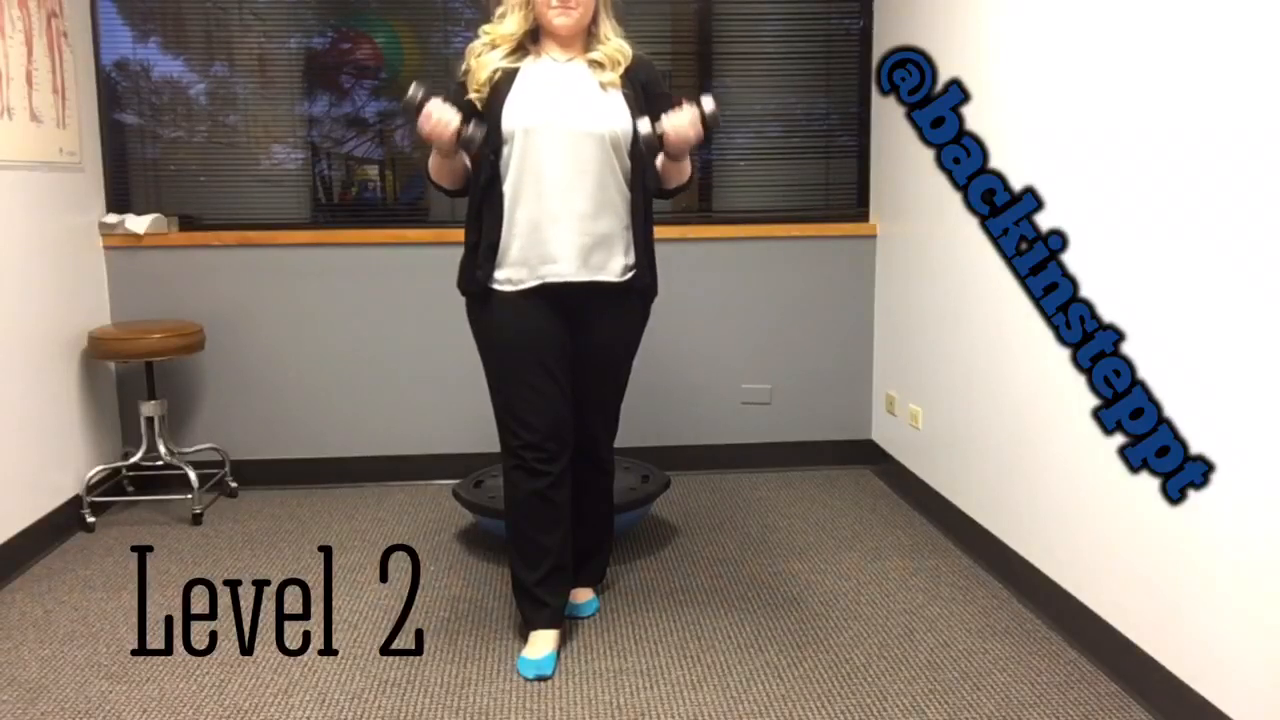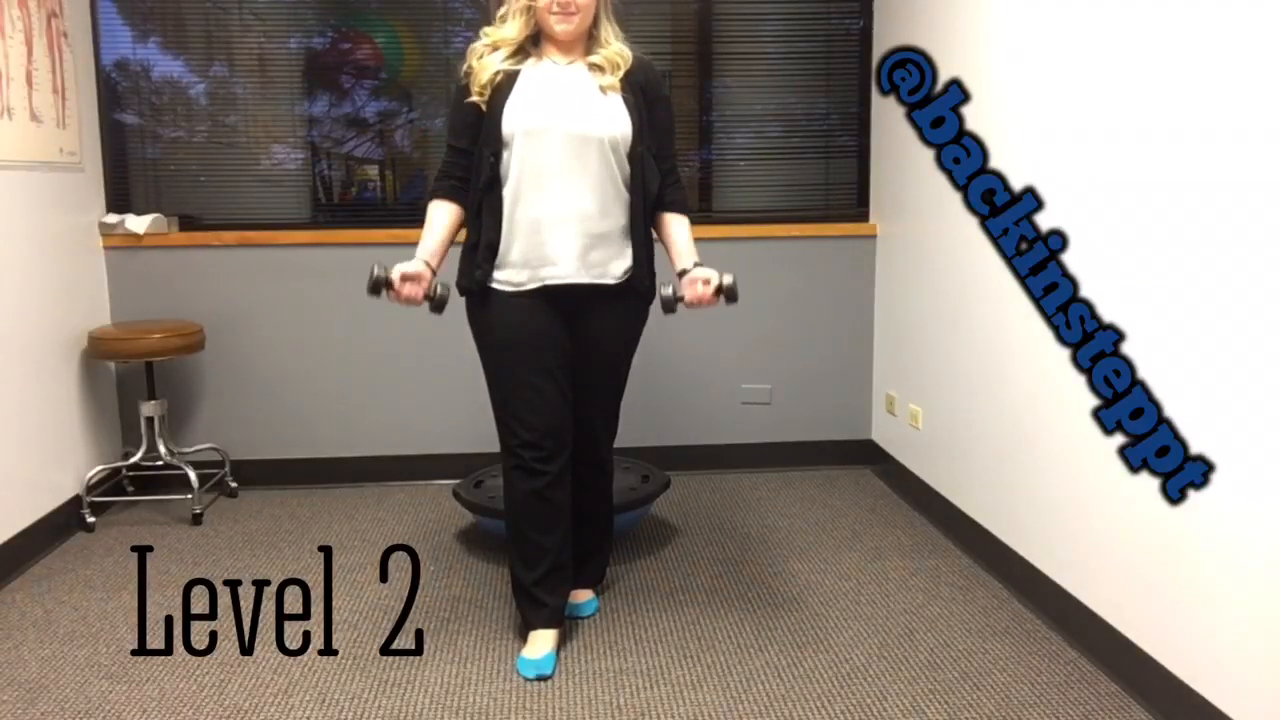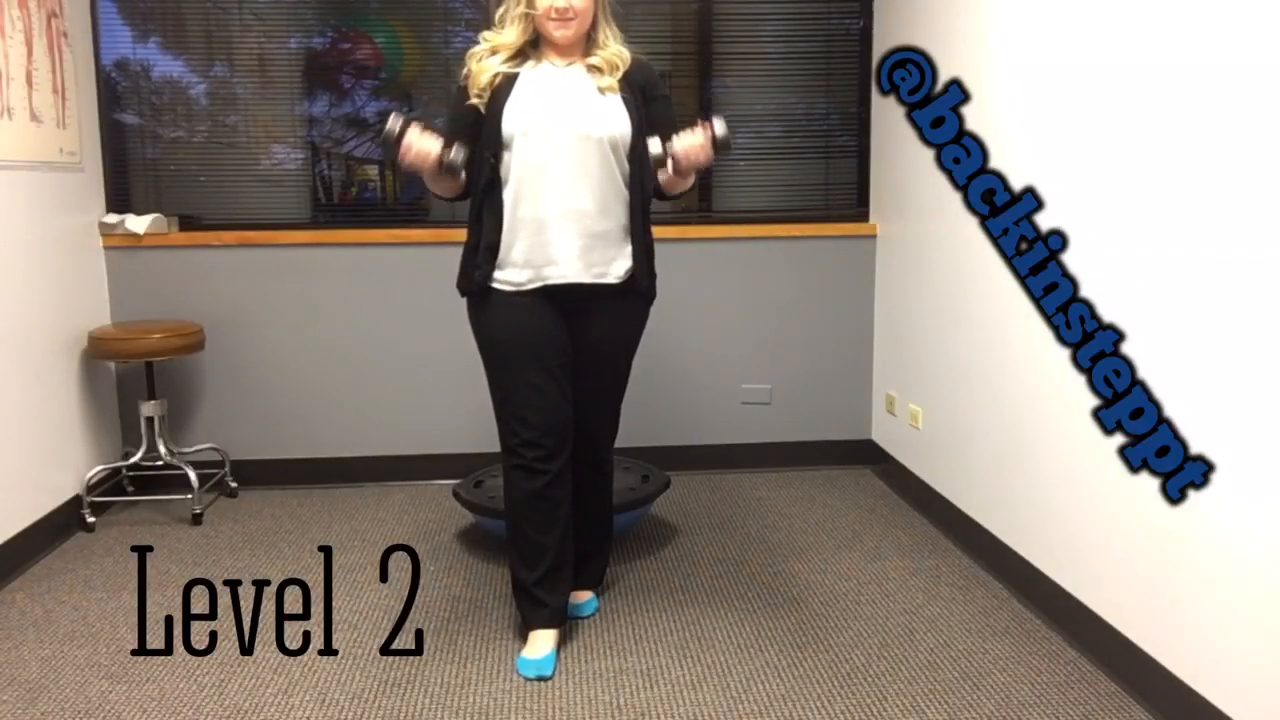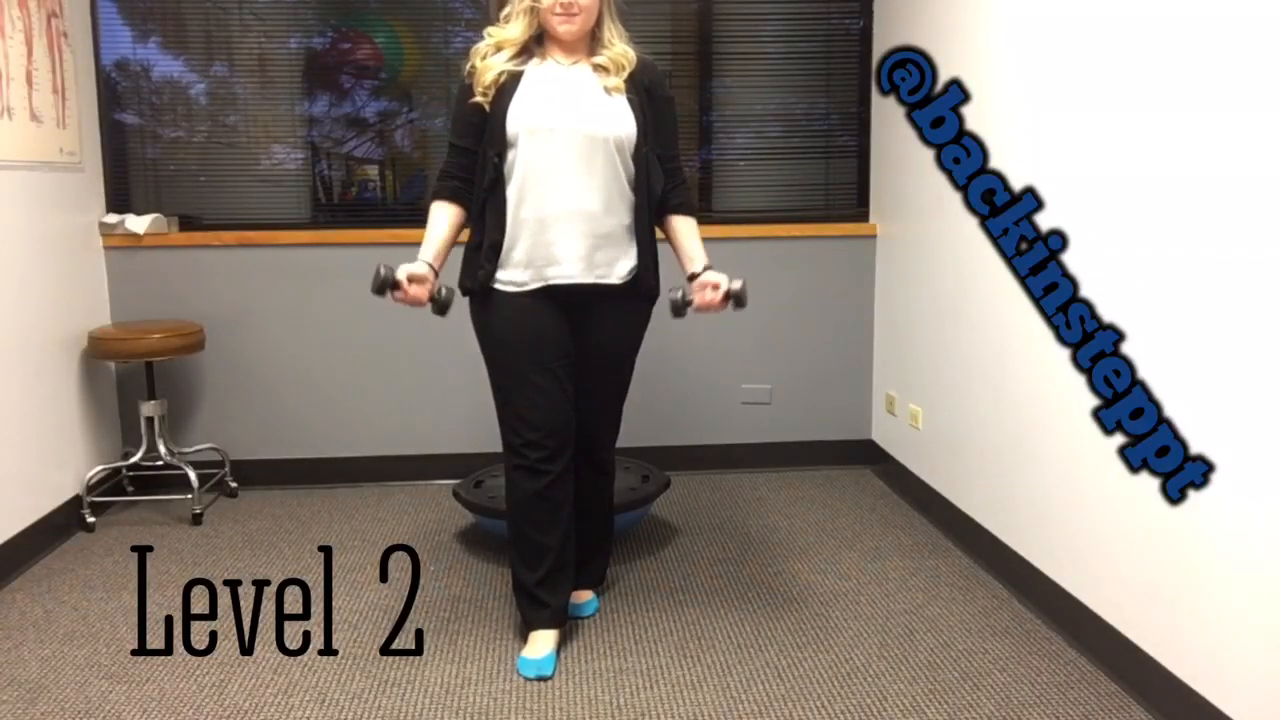
dt=1s
person 1, frame 1
left shoulder: (634, 73)
right shoulder: (490, 69)
left elbow: (664, 182)
right elbow: (455, 180)
left wrist: (680, 149)
right wrist: (442, 145)
left hip: (610, 288)
right hip: (514, 289)
left knee: (593, 438)
right knee: (532, 446)
left ankle: (584, 574)
right ankle: (542, 614)
person 1, frame 2
left shoulder: (635, 76)
right shoulder: (490, 72)
left elbow: (663, 184)
right elbow: (457, 178)
left wrist: (687, 264)
right wrist: (425, 259)
left hip: (610, 291)
right hip: (514, 291)
left knee: (593, 440)
right knee: (533, 447)
left ankle: (585, 576)
right ankle: (542, 614)
person 1, frame 3
left shoulder: (634, 76)
right shoulder: (490, 74)
left elbow: (662, 184)
right elbow: (458, 183)
left wrist: (686, 161)
right wrist: (429, 161)
left hip: (610, 289)
right hip: (515, 290)
left knee: (593, 438)
right knee: (533, 445)
left ankle: (584, 577)
right ankle: (542, 613)
person 1, frame 4
left shoulder: (638, 76)
right shoulder: (493, 71)
left elbow: (668, 185)
right elbow: (459, 179)
left wrist: (698, 268)
right wrist: (427, 260)
left hip: (613, 290)
right hip: (517, 291)
left knee: (595, 440)
right knee: (534, 447)
left ankle: (585, 577)
right ankle: (542, 614)
